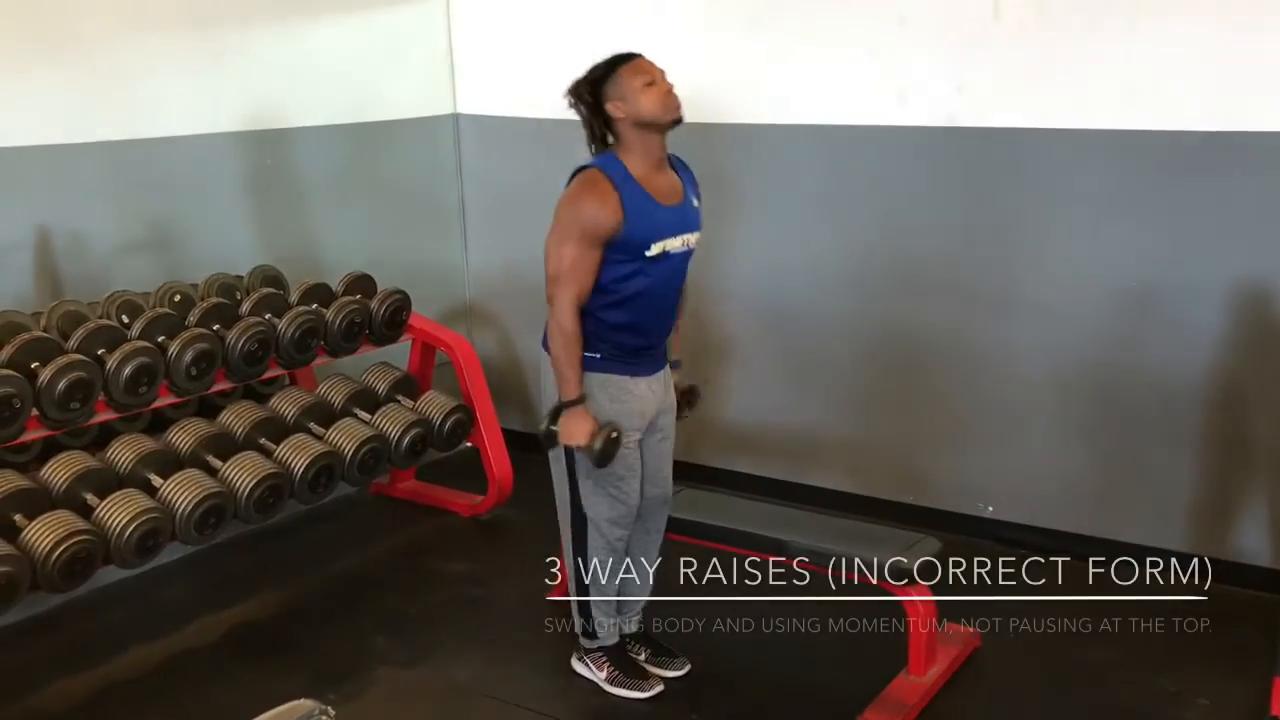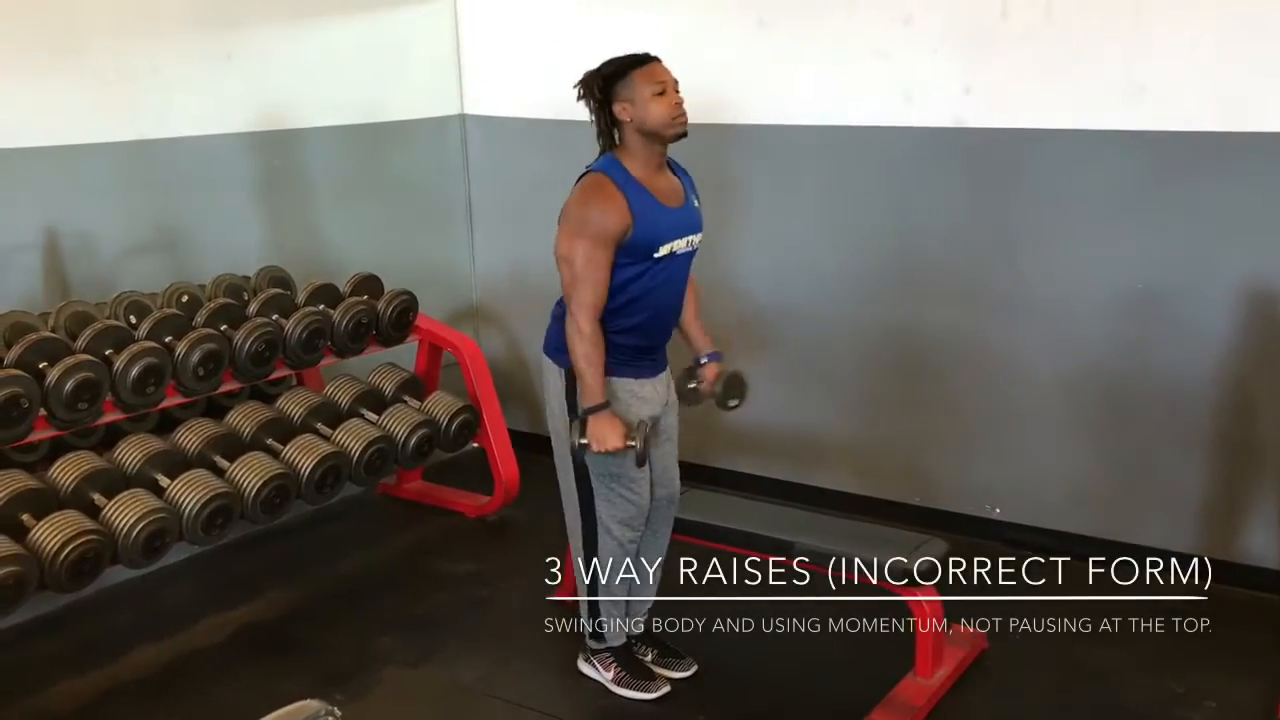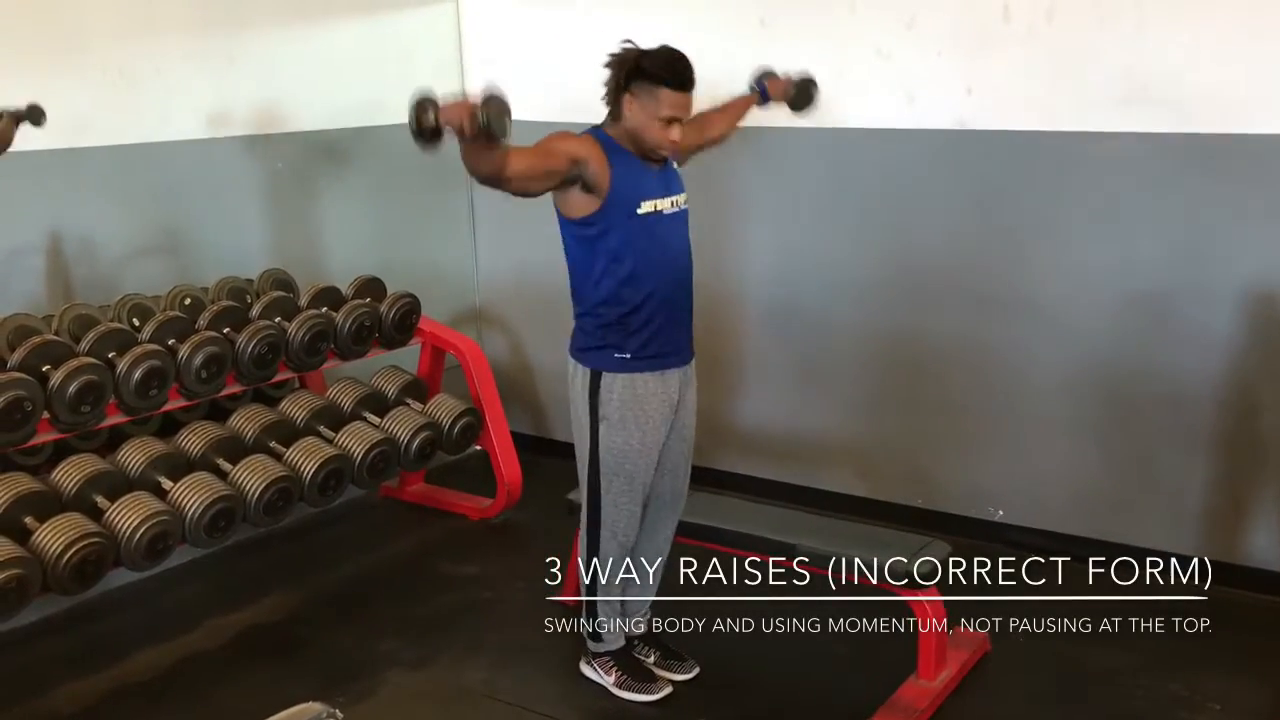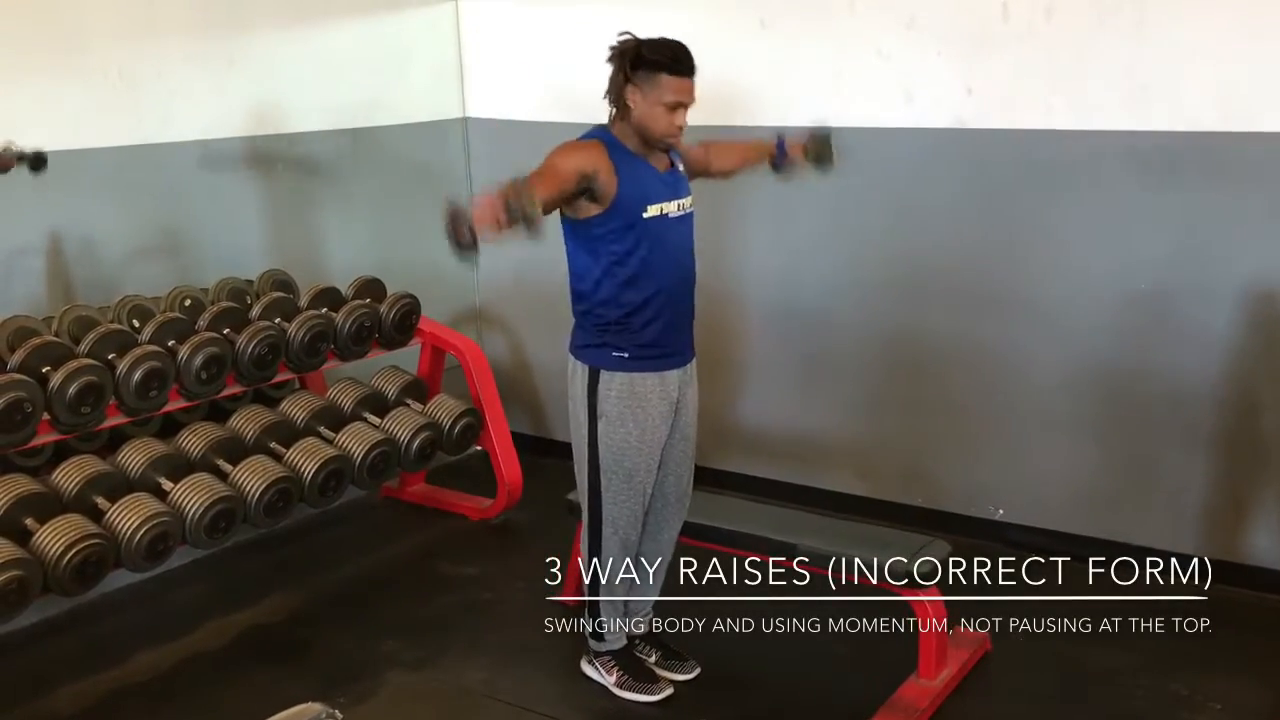
dt=0.5s
person 1, frame 1
left shoulder: (682, 179)
right shoulder: (597, 195)
right elbow: (564, 307)
left wrist: (675, 361)
right wrist: (571, 404)
left hip: (652, 373)
right hip: (598, 376)
left knee: (651, 503)
right knee: (604, 512)
left ankle: (628, 626)
right ankle: (596, 646)
person 1, frame 2
left shoulder: (681, 181)
right shoulder: (601, 197)
right elbow: (582, 314)
left wrist: (707, 353)
right wrist: (598, 410)
left hip: (652, 373)
right hip: (595, 377)
left knee: (659, 503)
right knee: (614, 514)
left ankle: (633, 627)
right ankle: (602, 646)
person 1, frame 3
left shoulder: (661, 154)
right shoulder: (584, 157)
left elbow: (712, 126)
right elbow: (500, 168)
left wrist: (760, 93)
right wrist: (469, 131)
left hip: (676, 365)
right hip: (617, 373)
left knee: (663, 508)
right knee: (615, 515)
left ankle: (635, 627)
right ankle: (602, 648)
person 1, frame 4
left shoulder: (669, 153)
right shoulder: (591, 159)
left elbow: (717, 158)
right elbow: (532, 189)
left wrist: (777, 149)
right wrist: (500, 203)
left hip: (677, 366)
right hip: (616, 373)
left knee: (666, 509)
right knee: (618, 514)
left ankle: (637, 627)
right ankle: (604, 648)
